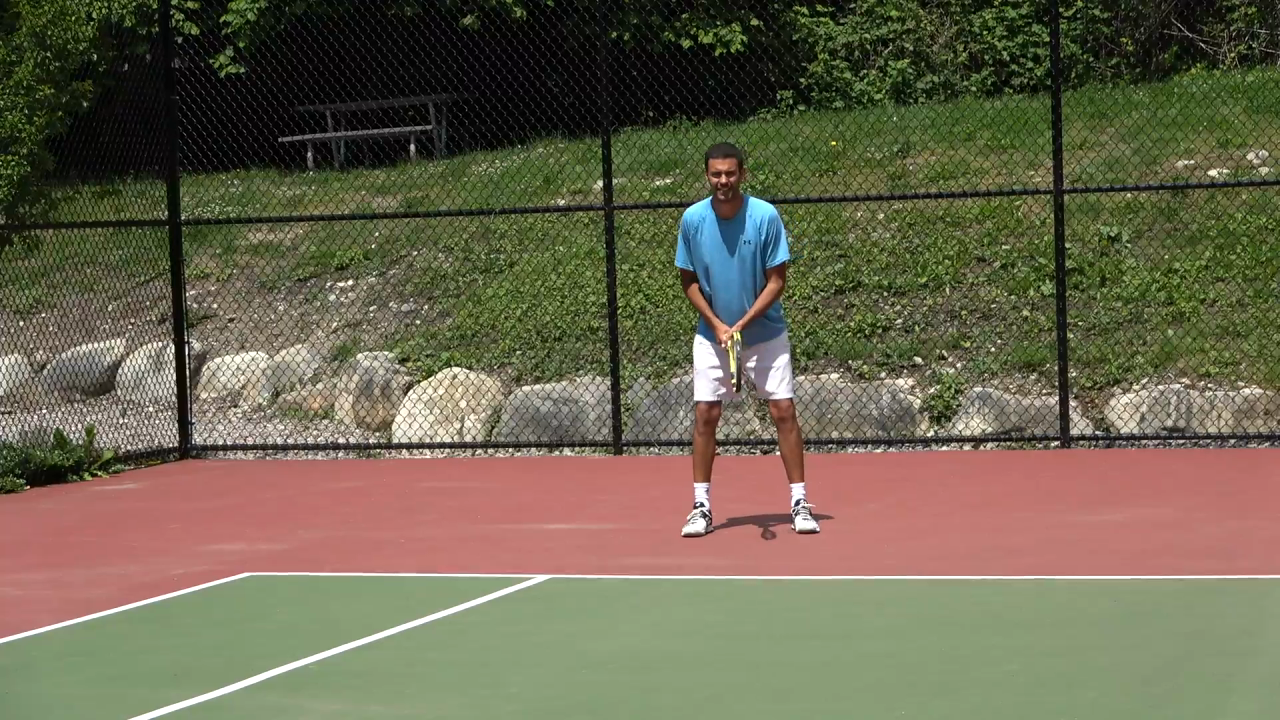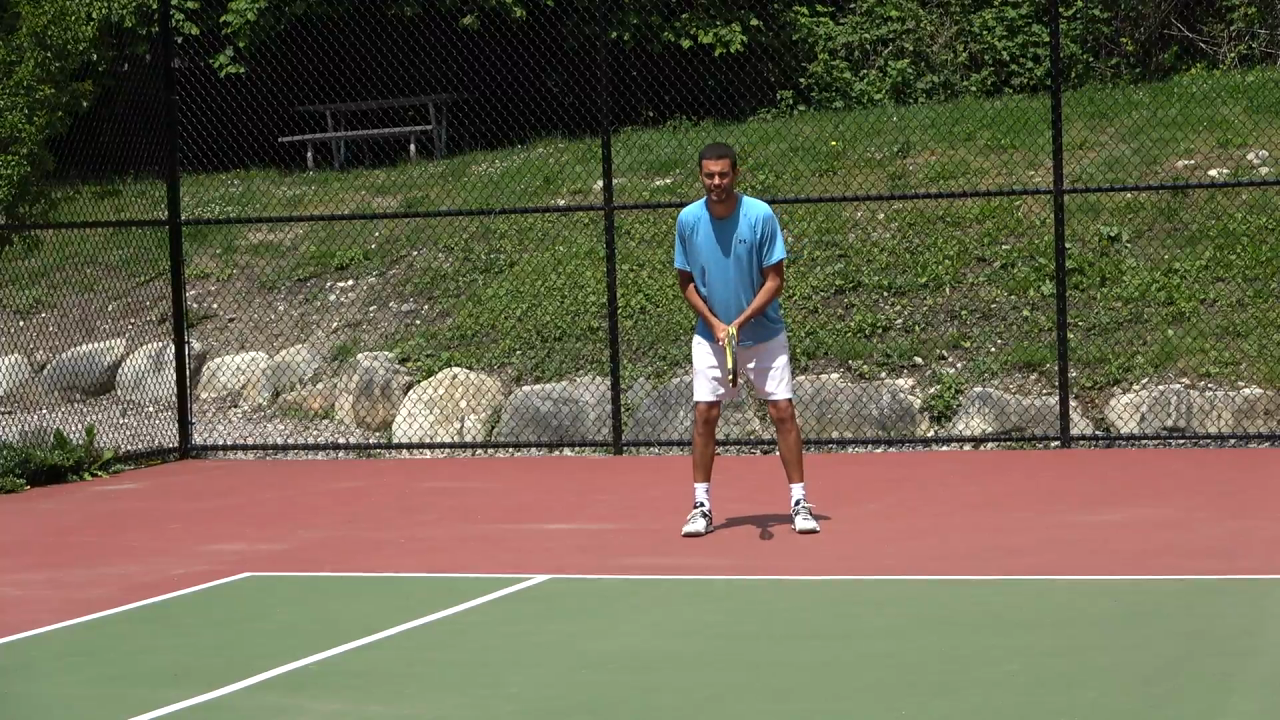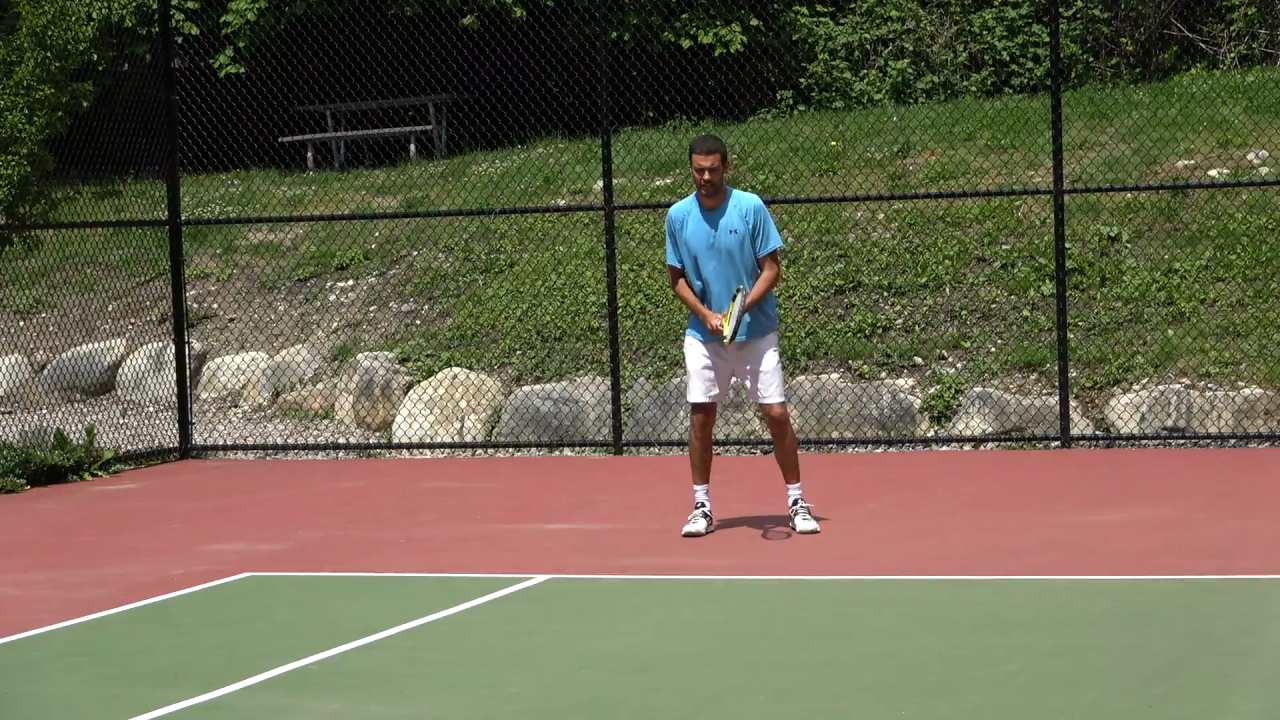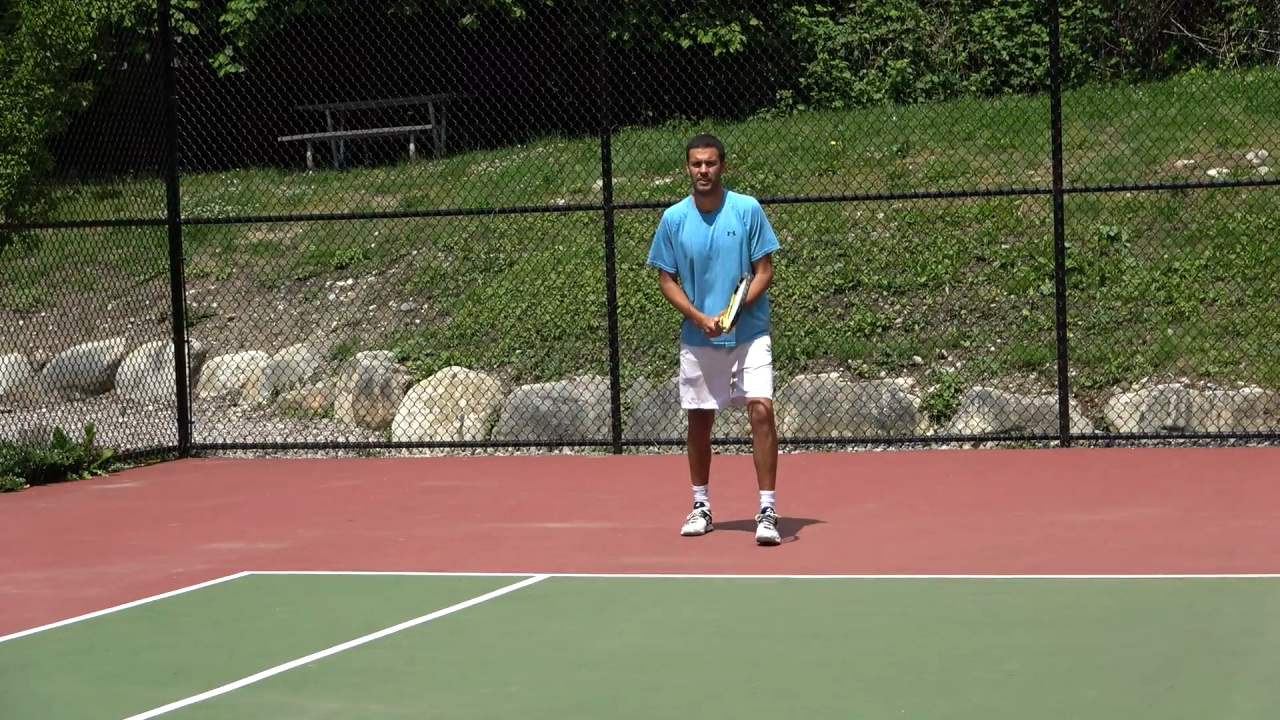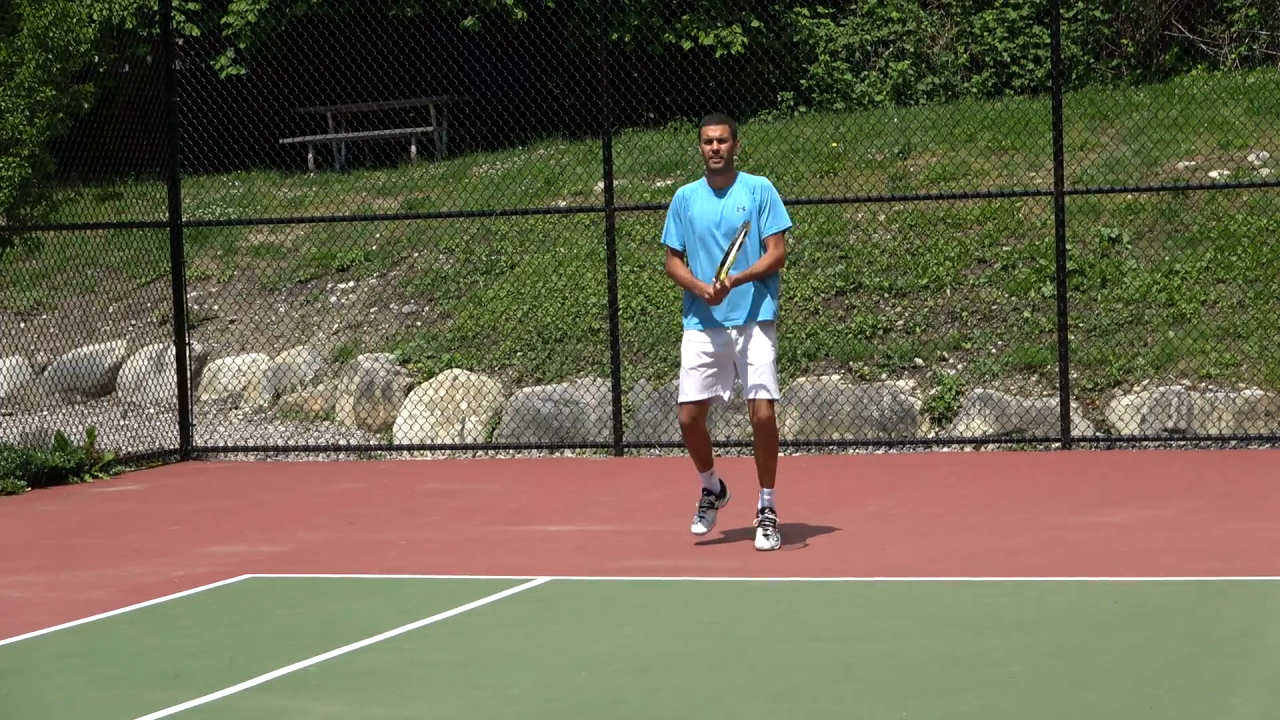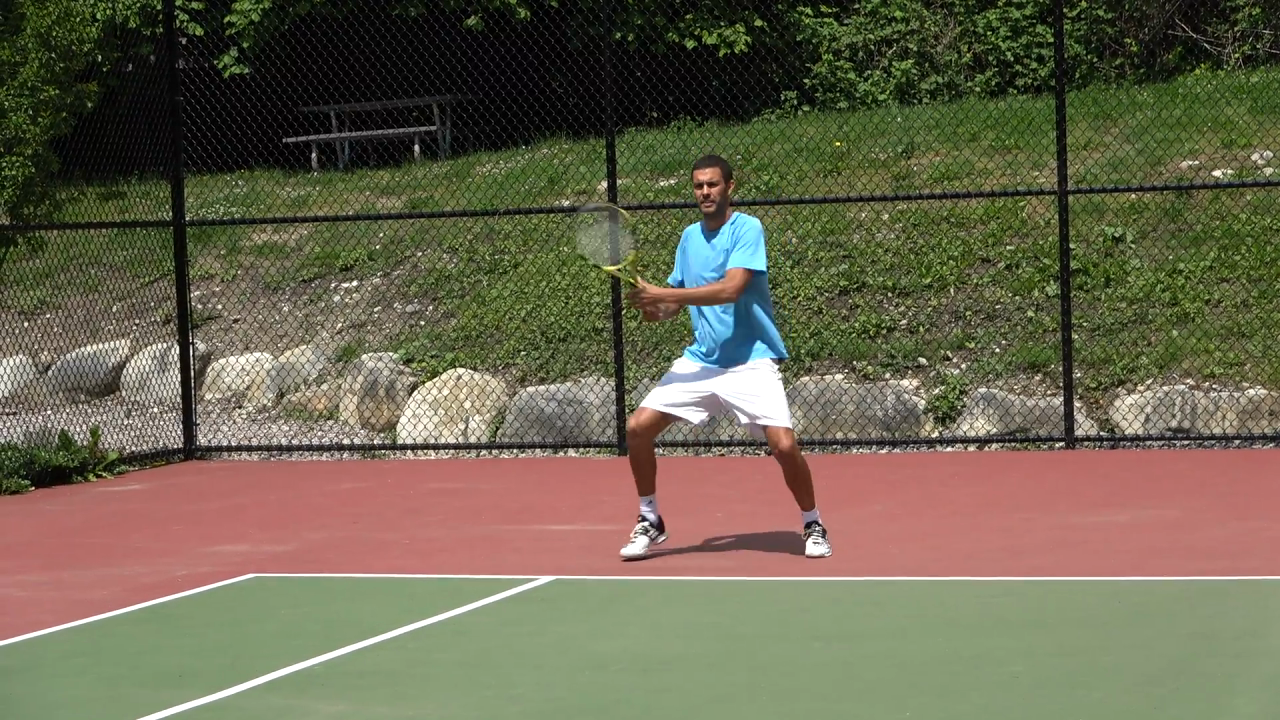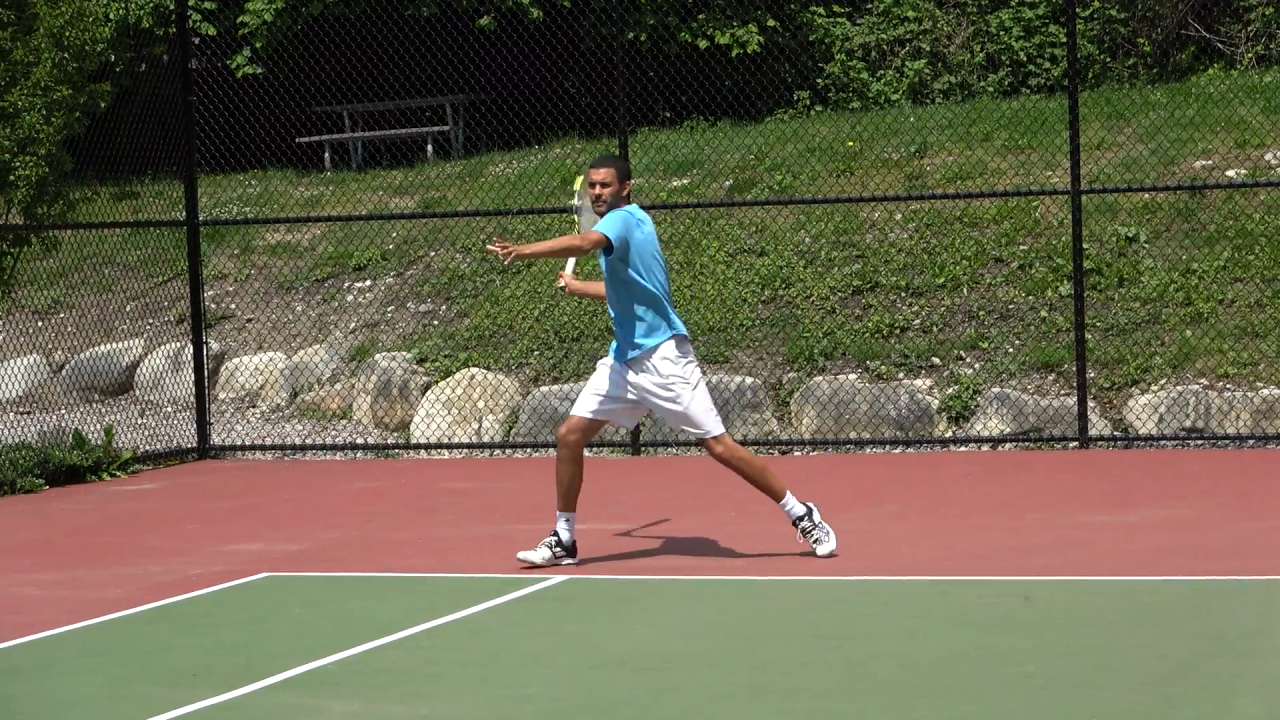
dt=0.3s
person 1, frame 1
left shoulder: (766, 216)
right shoulder: (692, 219)
left elbow: (777, 281)
right elbow: (688, 280)
left wrist: (741, 325)
right wrist: (716, 324)
left hip: (765, 333)
right hip: (712, 333)
left knee: (784, 410)
right knee: (705, 415)
left ankle: (799, 502)
right ankle: (701, 506)
person 1, frame 2
left shoulder: (761, 215)
right shoulder: (687, 219)
left elbow: (774, 280)
right elbow: (686, 280)
left wrist: (739, 323)
right wrist: (714, 323)
left hip: (763, 333)
right hip: (710, 334)
left knee: (783, 411)
right knee: (704, 415)
left ankle: (799, 501)
right ankle: (701, 506)
person 1, frame 3
left shoulder: (751, 207)
right shoulder: (677, 216)
left elbow: (771, 269)
right elbow: (677, 276)
left wrist: (739, 310)
right wrist: (705, 315)
left hip: (756, 333)
right hip: (703, 334)
left knee: (776, 414)
right knee: (701, 417)
left ankle: (796, 502)
right ankle: (702, 506)
person 1, frame 4
left shoulder: (748, 209)
right shoulder: (673, 218)
left elbow: (765, 272)
right elbow: (667, 280)
left wrist: (733, 312)
right wrist: (699, 317)
left hip: (749, 334)
right hip: (698, 339)
left knee: (761, 409)
right knee: (699, 422)
left ankle: (767, 510)
right ankle: (701, 505)
person 1, frame 5
left shoulder: (760, 189)
right shoulder: (685, 197)
left elbow: (777, 253)
right elbow: (673, 261)
left wrist: (734, 280)
right wrist: (701, 288)
left hip: (752, 322)
right hip: (701, 325)
left knee: (763, 415)
right knee: (689, 417)
left ankle: (766, 510)
right ankle: (712, 488)
person 1, frame 6
left shoulder: (748, 229)
right shoulder: (690, 237)
left elbow: (732, 288)
right elbow: (678, 295)
left wrist: (667, 294)
right wrist: (655, 305)
left hip: (752, 359)
right hip: (700, 361)
left knee: (784, 445)
right knee: (637, 428)
left ankle: (812, 524)
right ankle: (650, 522)
person 1, frame 7
left shoulder: (629, 217)
right shoulder: (612, 224)
left elbow: (587, 241)
left wrist: (523, 250)
right wrist: (576, 283)
left hip: (662, 354)
right hip: (623, 356)
left knee: (720, 447)
right knee: (569, 436)
left ankle: (801, 515)
right ankle: (564, 539)
